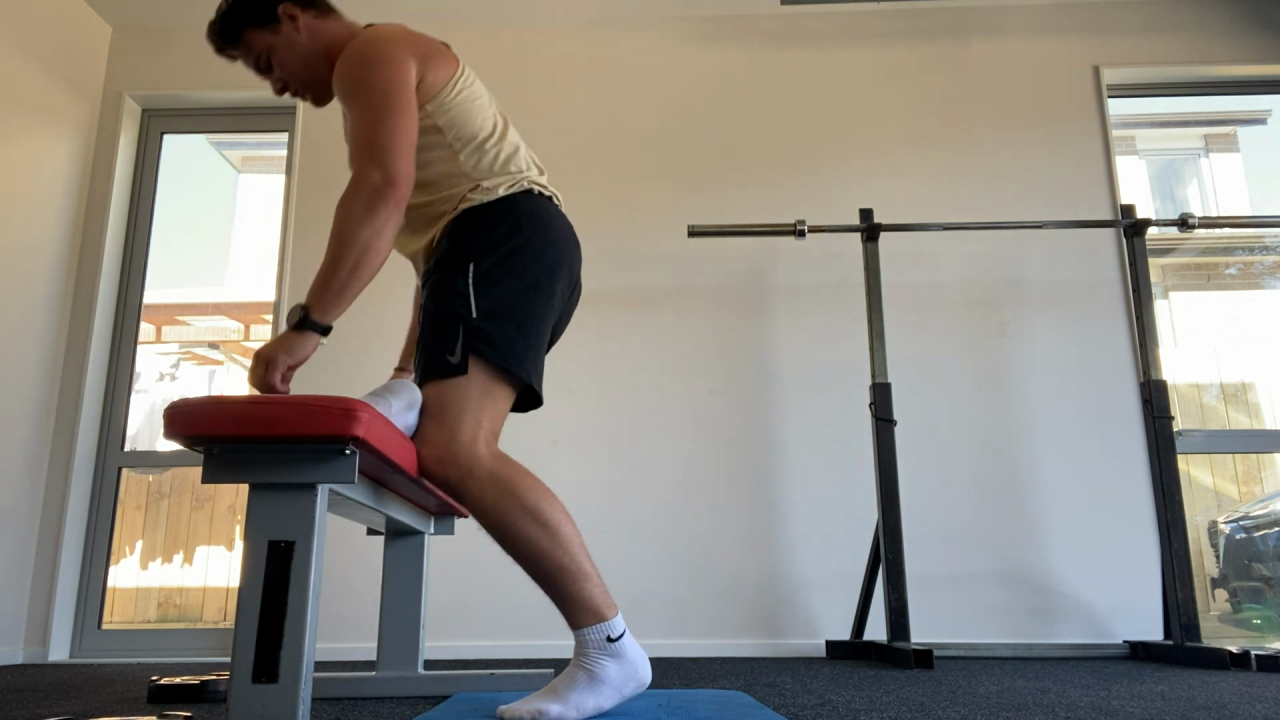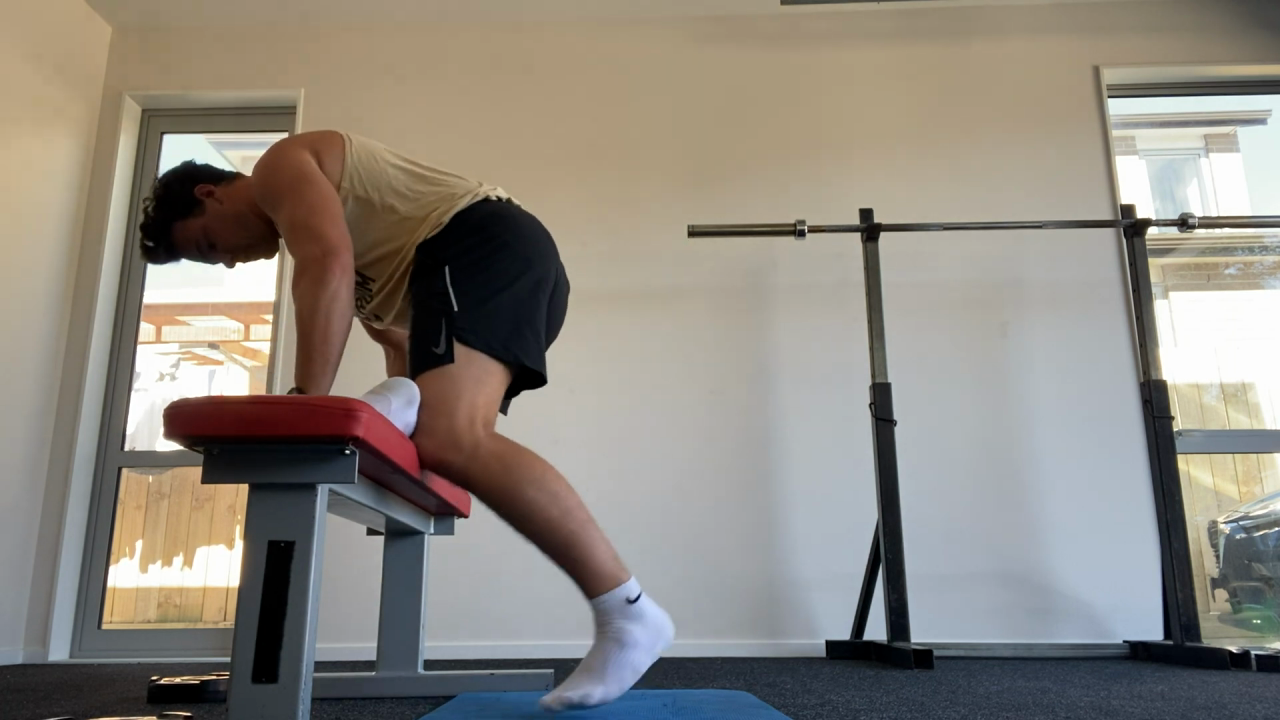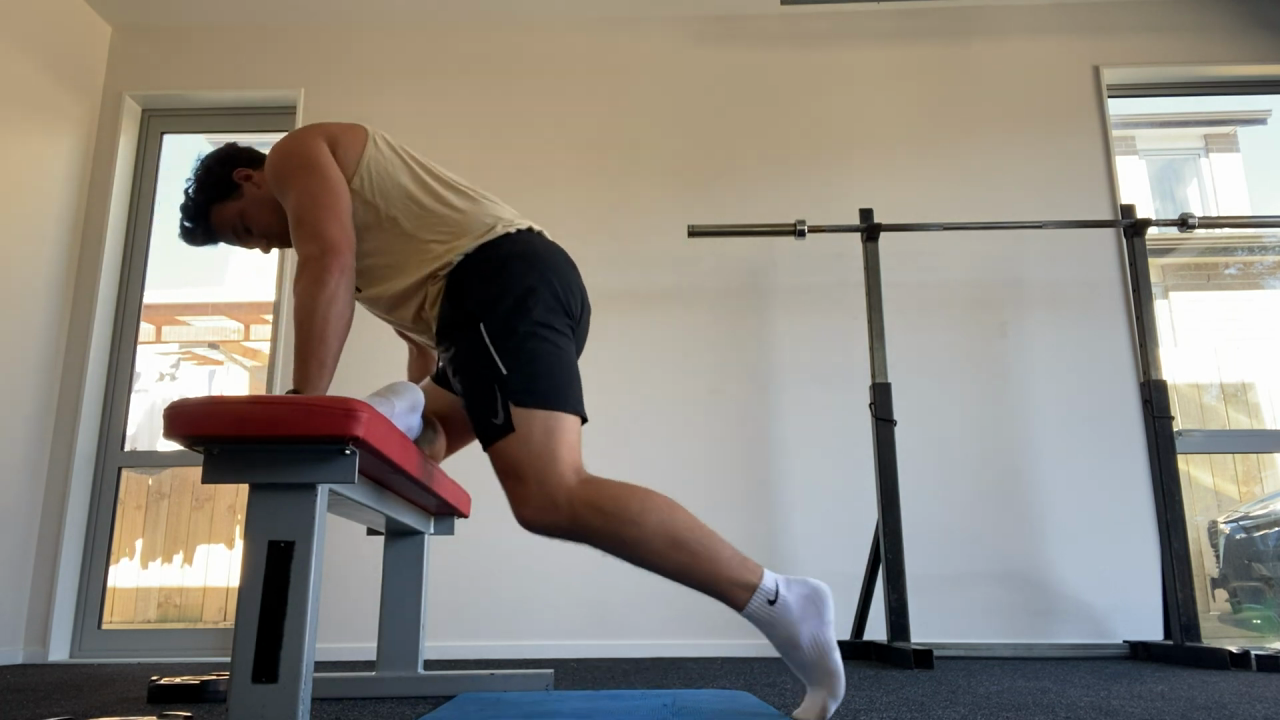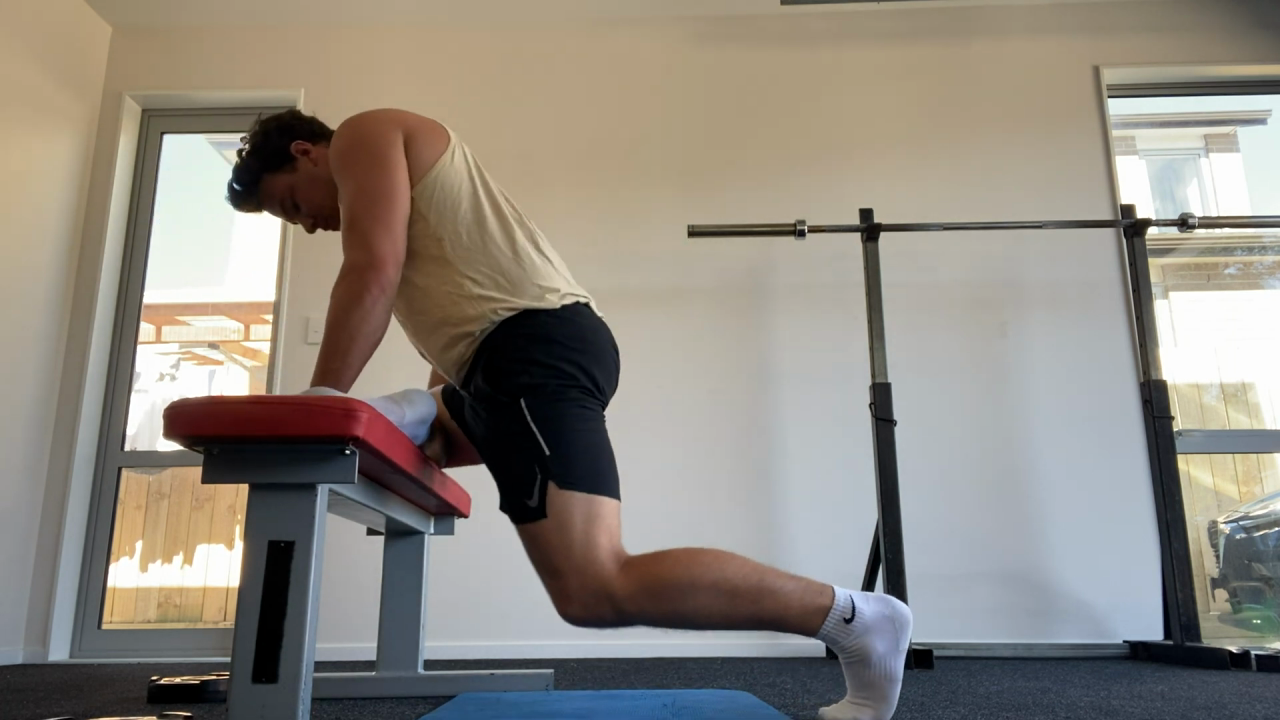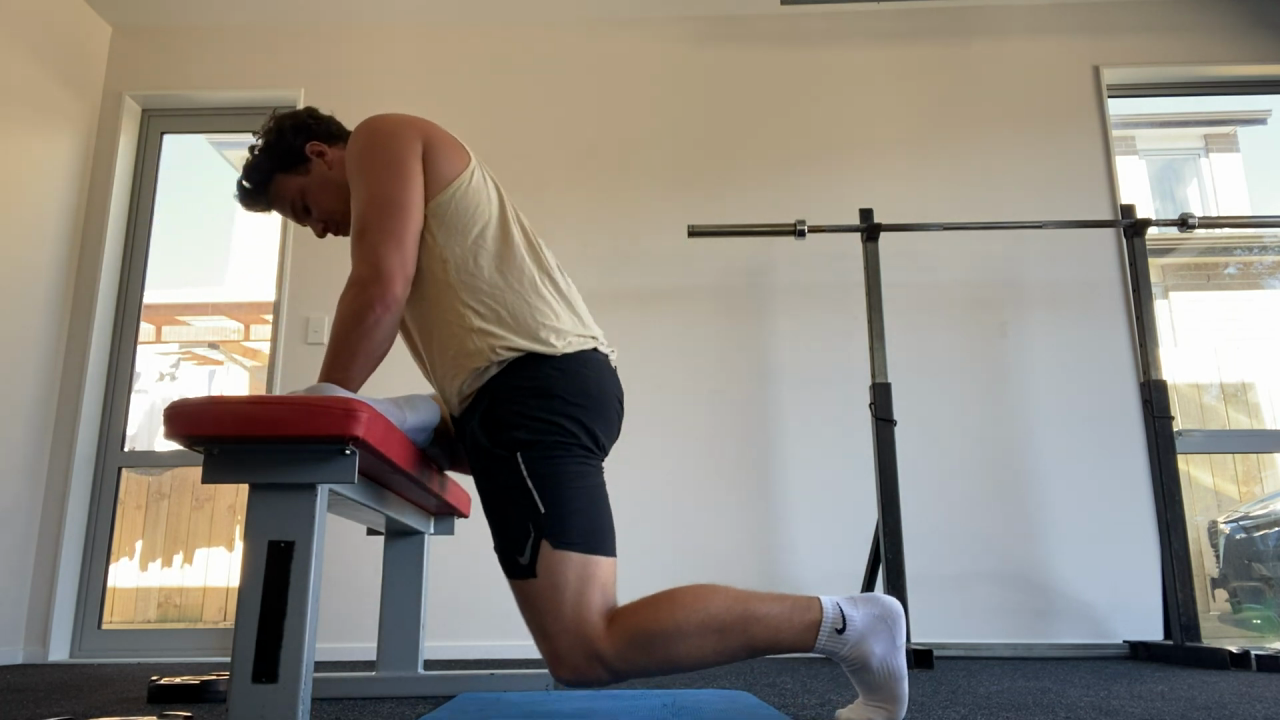
dt=0.4s
person 1, frame 1
right shoulder: (373, 84)
left elbow: (384, 186)
right elbow: (419, 239)
left wrist: (304, 327)
right wrist: (412, 368)
left hip: (503, 236)
right hip: (519, 248)
left knee: (454, 453)
left ankle: (610, 650)
person 1, frame 2
left shoulder: (285, 167)
left elbow: (325, 266)
right elbow: (400, 338)
left wrist: (309, 403)
right wrist: (406, 415)
left hip: (480, 247)
right hip: (522, 267)
left knee: (451, 440)
left ankle: (624, 613)
person 1, frame 3
left shoulder: (297, 153)
right shoulder: (347, 195)
left elbow: (326, 263)
right elbow: (427, 335)
left wrist: (305, 404)
right wrist: (419, 422)
left hip: (500, 283)
right hip: (512, 289)
left knee: (552, 498)
left ankle: (781, 601)
person 1, frame 4
left shoulder: (365, 135)
right shoulder: (402, 177)
left elbow: (372, 273)
right elbow: (458, 313)
left wrist: (320, 405)
right wrist: (418, 428)
left hip: (534, 348)
right hip: (513, 356)
left knee: (594, 589)
right knee: (418, 442)
left ankle: (854, 618)
person 1, frame 5
left shoulder: (384, 139)
right shoulder: (421, 188)
left elbow: (379, 290)
left hip: (537, 387)
right hip: (539, 385)
left knee: (583, 650)
left ankle: (844, 623)
